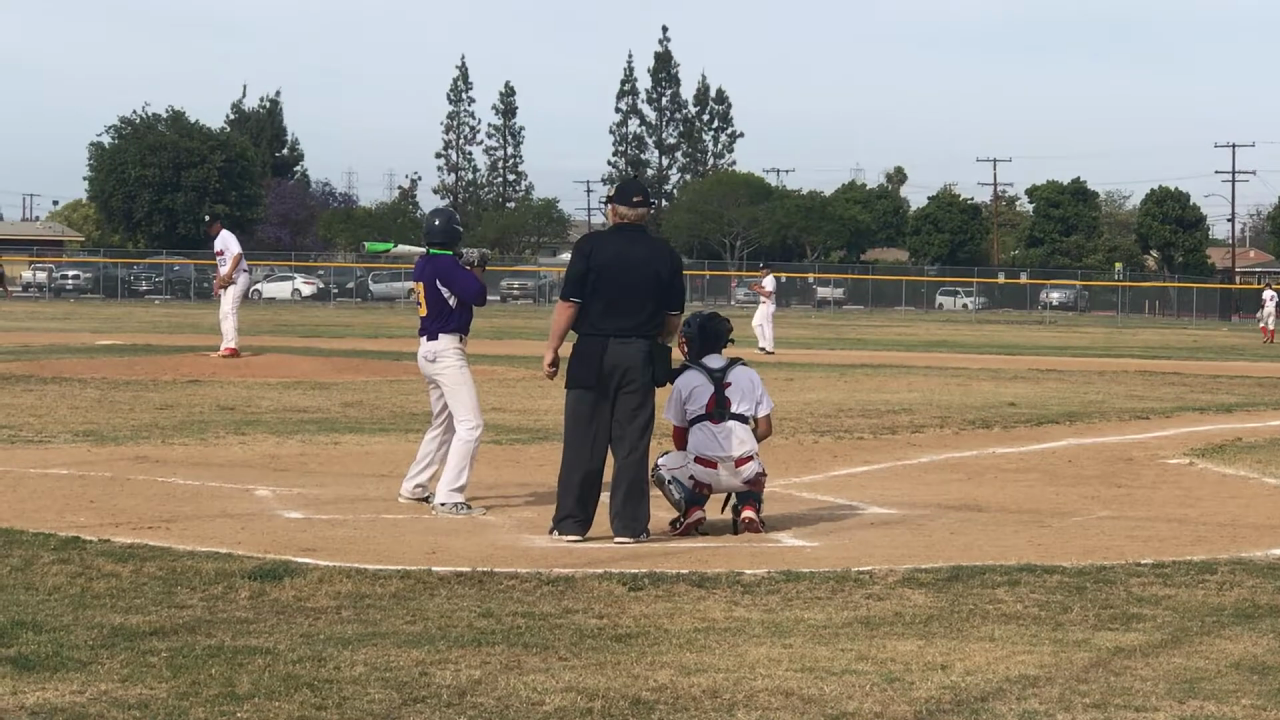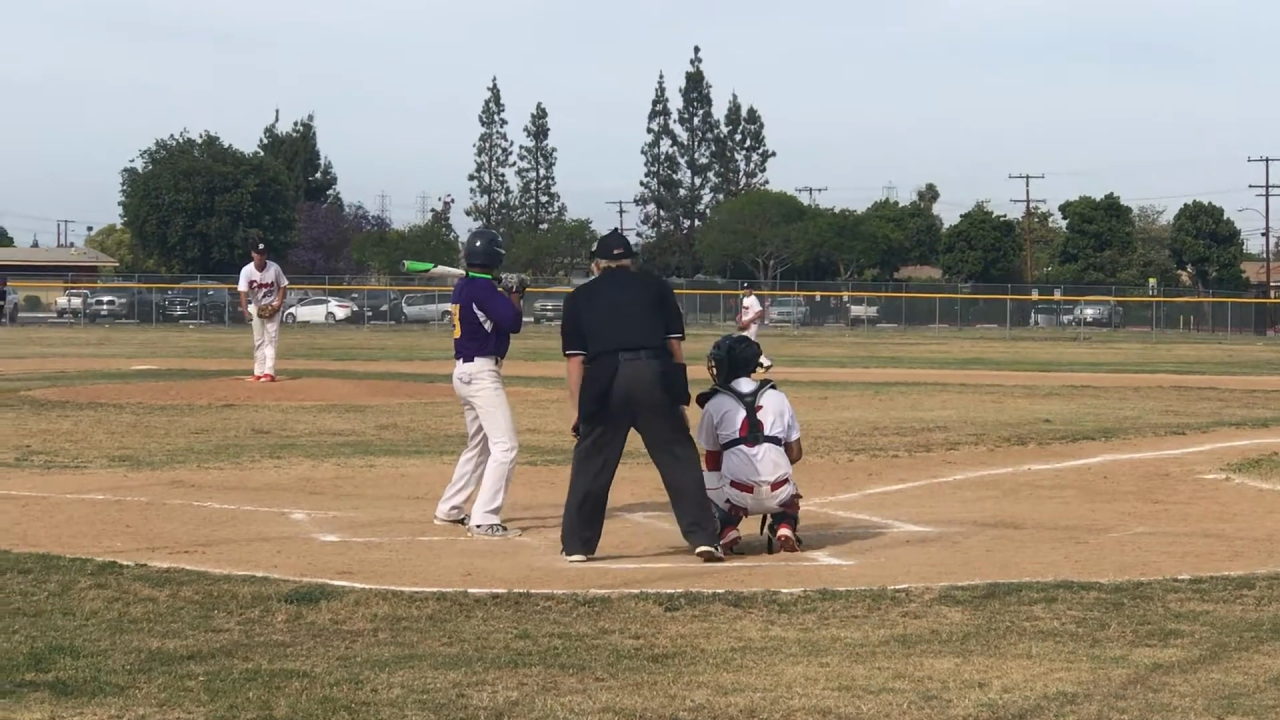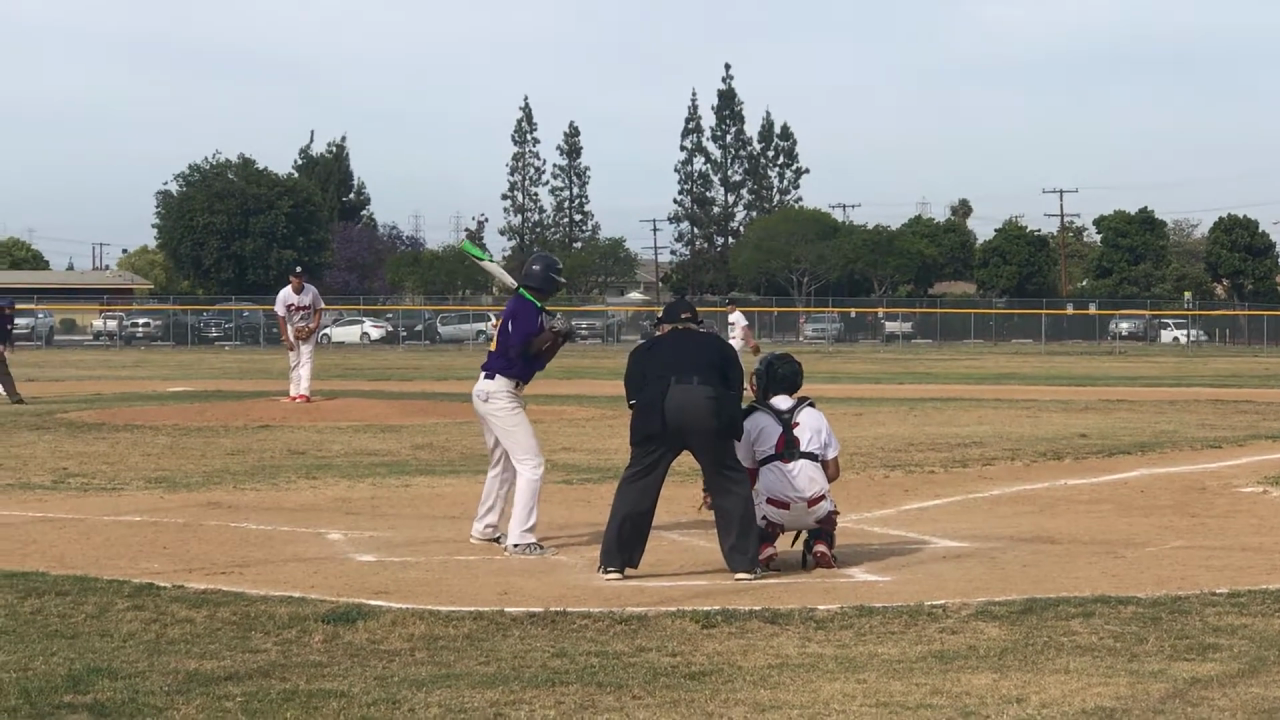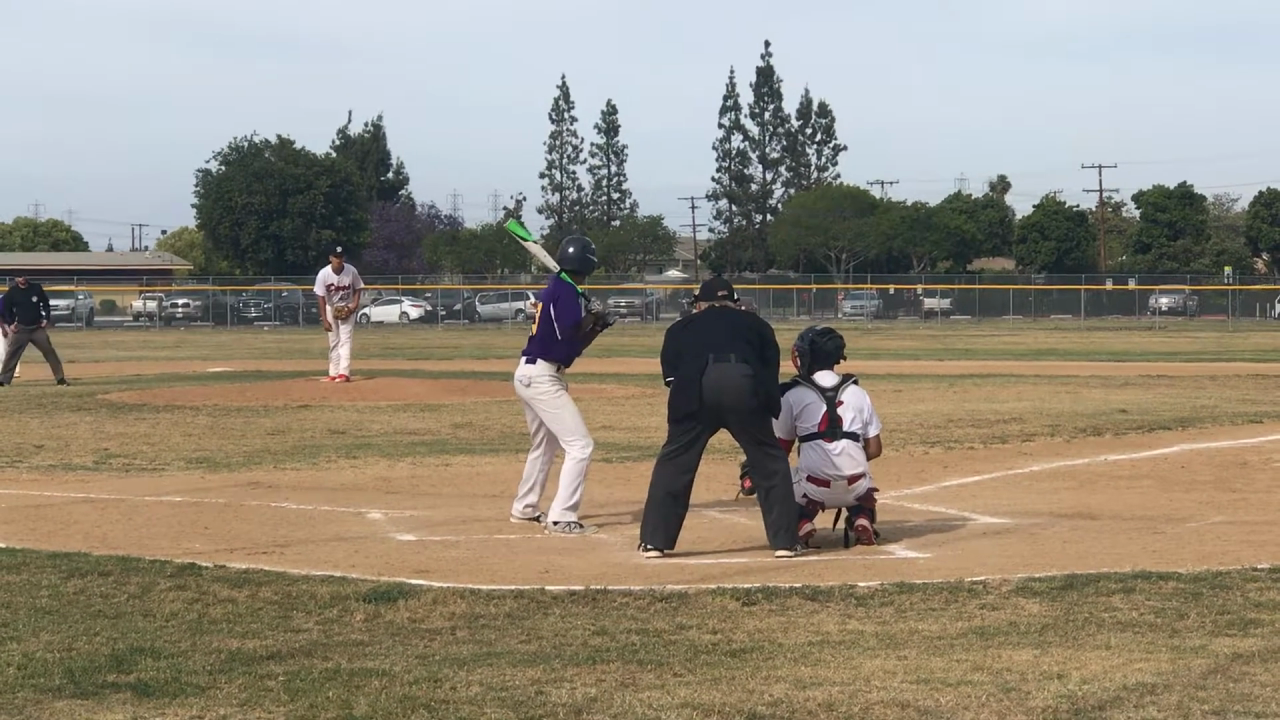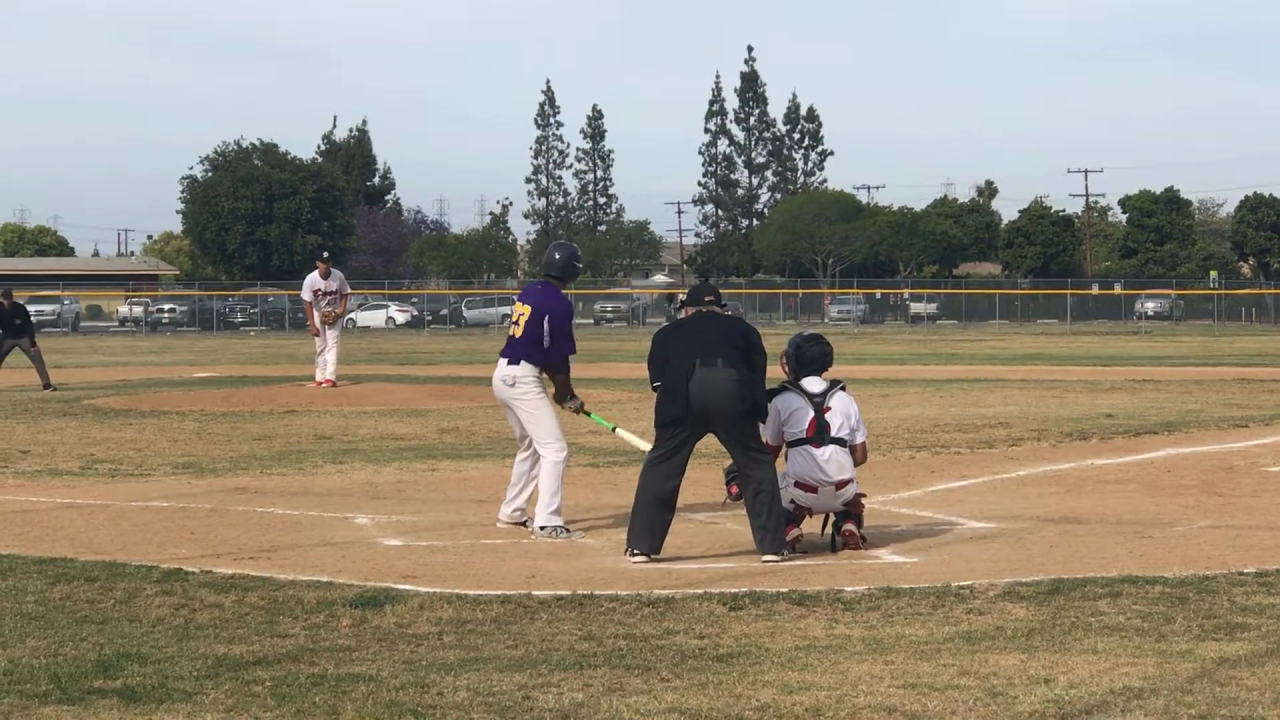
dt=1s
person 1, frame 1
left shoulder: (591, 245)
right shoulder: (665, 255)
left elbow: (568, 304)
right elbow: (673, 317)
left wrist: (552, 349)
right wrist: (656, 348)
left hip: (592, 354)
right hip: (640, 356)
left knee: (581, 442)
right knee: (632, 444)
left ankle: (570, 523)
right ankle: (629, 525)
person 1, frame 2
left shoulder: (579, 297)
right shoulder: (655, 286)
left elbow: (575, 358)
right elbow: (675, 343)
left wrist: (580, 408)
right wrist: (675, 391)
left hip: (605, 381)
right hip: (654, 374)
left knee: (590, 464)
right knee: (680, 458)
left ankle: (575, 544)
right ankle: (704, 538)
person 1, frame 3
left shoulder: (644, 349)
right shoulder: (719, 345)
left elbow: (636, 401)
right elbow: (734, 394)
left wrist: (648, 444)
right wrist: (720, 442)
left hip: (658, 408)
right hip: (708, 405)
left knee: (637, 482)
right knee: (731, 482)
left ankle: (613, 563)
right ankle: (744, 564)
person 1, frame 4
left shoulder: (680, 327)
right shoulder: (755, 323)
left elbow: (671, 374)
right elbow: (771, 368)
right wrist: (767, 405)
left hip: (696, 388)
right hip: (745, 385)
left knee: (673, 461)
right knee: (771, 461)
left ankle: (654, 541)
right ankle: (785, 541)
person 1, frame 5
left shoulder: (667, 333)
right shoulder: (742, 328)
left elbow: (658, 378)
right elbow: (758, 374)
right wrist: (755, 410)
left hip: (683, 393)
right hip: (732, 390)
left knee: (660, 466)
right knee: (757, 464)
left ankle: (640, 546)
right ankle: (772, 546)
person 2, frame 1
left shoulder: (423, 264)
right shoulder: (446, 264)
right elbow: (478, 296)
left wrist: (467, 267)
right wrist: (477, 267)
left hip: (430, 349)
right hip: (446, 350)
left knee: (443, 424)
right knee: (470, 424)
left ankle: (414, 488)
right ankle: (449, 498)
person 2, frame 2
left shoulder: (463, 286)
right shoulder: (483, 287)
right elbow: (513, 323)
left wrist: (505, 294)
right wrist: (514, 295)
left hip: (466, 371)
right hip: (481, 373)
left knee: (478, 446)
right knee: (504, 446)
left ankle: (449, 509)
right ankle: (484, 520)
person 2, frame 3
left shoulder: (520, 306)
right shoulder: (527, 308)
left elbow: (537, 361)
right elbow: (520, 348)
left wrist: (559, 339)
right wrist: (551, 332)
left hip: (490, 390)
right hip: (499, 393)
left knee: (503, 464)
right knee: (531, 465)
left ankle: (484, 529)
right ankle: (520, 540)
person 2, frame 4
left shoulder: (555, 289)
right shoulder: (566, 291)
left elbow: (575, 346)
right elbow: (570, 332)
left wrist: (599, 325)
right wrist: (592, 316)
left hip: (530, 374)
right hip: (542, 377)
left knee: (545, 445)
right knee: (580, 445)
left ankle: (524, 508)
right ankle: (561, 518)
person 2, frame 5
left shoulder: (528, 292)
right shoulder: (560, 304)
right elbow: (559, 358)
left wrist: (557, 387)
right wrist: (567, 394)
left hip: (504, 374)
right hip: (523, 378)
left knee: (531, 447)
right knee: (554, 449)
left ankle: (511, 513)
right ankle: (546, 523)
person 3, frame 1
left shoulder: (685, 380)
right shoulder: (749, 375)
left elbow: (679, 437)
right elbow: (764, 429)
left hip: (704, 472)
right hip: (744, 472)
left knee: (662, 466)
left ankle: (690, 509)
right ankle: (749, 508)
person 3, frame 2
left shoulder: (715, 403)
right shoulder: (778, 397)
left elbow: (712, 462)
right elbow: (795, 454)
left hip: (737, 495)
right hip: (778, 494)
left ankle: (726, 530)
right ankle: (785, 527)
person 3, frame 3
left shoulder: (752, 421)
right shoulder: (816, 415)
right elbow: (833, 472)
left hip: (774, 512)
right hip: (816, 511)
left ankle: (763, 547)
right ankle: (821, 546)
person 3, frame 4
left shoulder: (793, 395)
right shoulder: (858, 393)
left elbow: (780, 450)
right elbow: (873, 450)
left hip: (813, 490)
right hip: (854, 488)
left ankle: (800, 523)
right ankle: (862, 521)
person 3, frame 5
left shoulder: (782, 400)
right shoulder: (845, 399)
left elbow: (769, 455)
right elbow: (860, 456)
left hip: (802, 495)
right hip: (842, 494)
left ankle: (788, 528)
right ankle: (849, 526)
